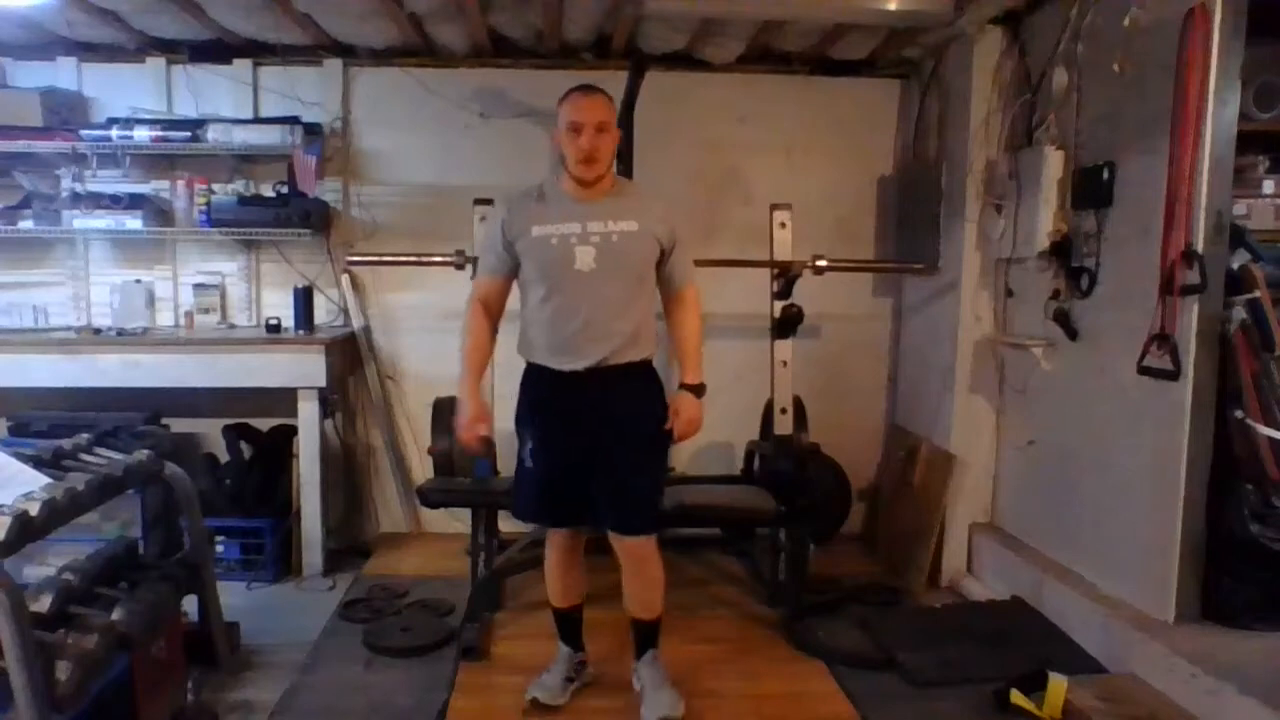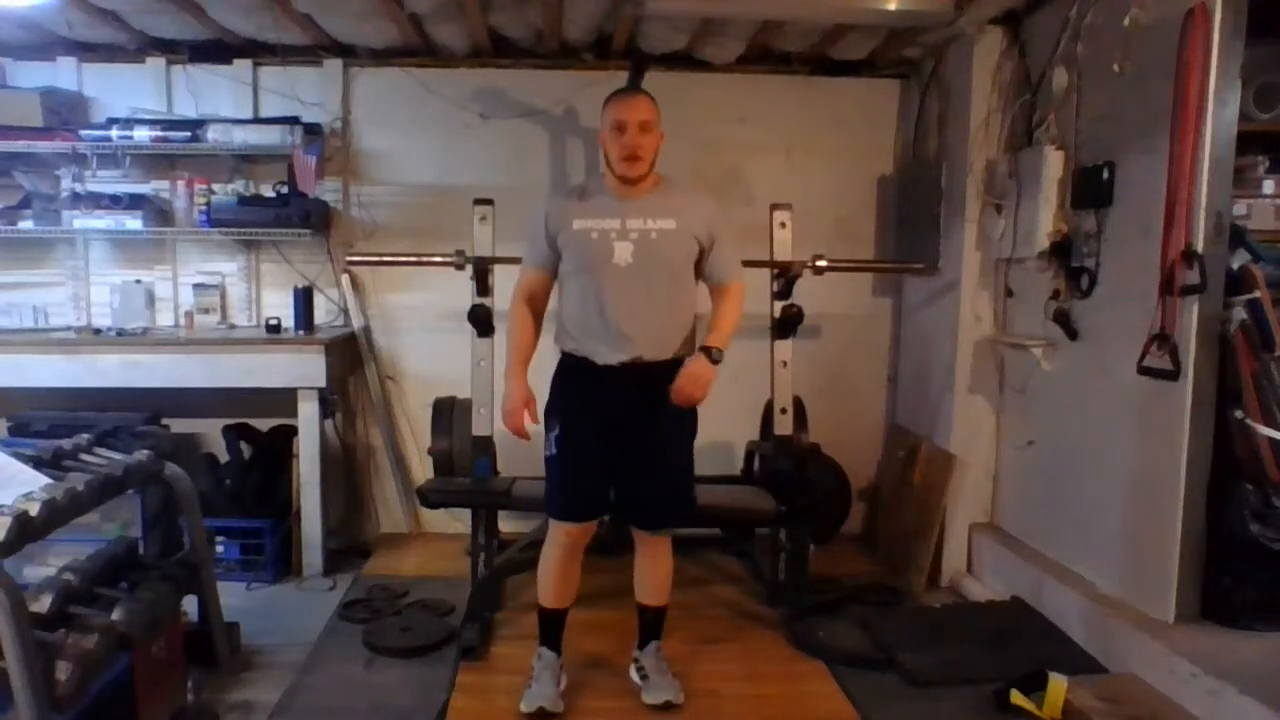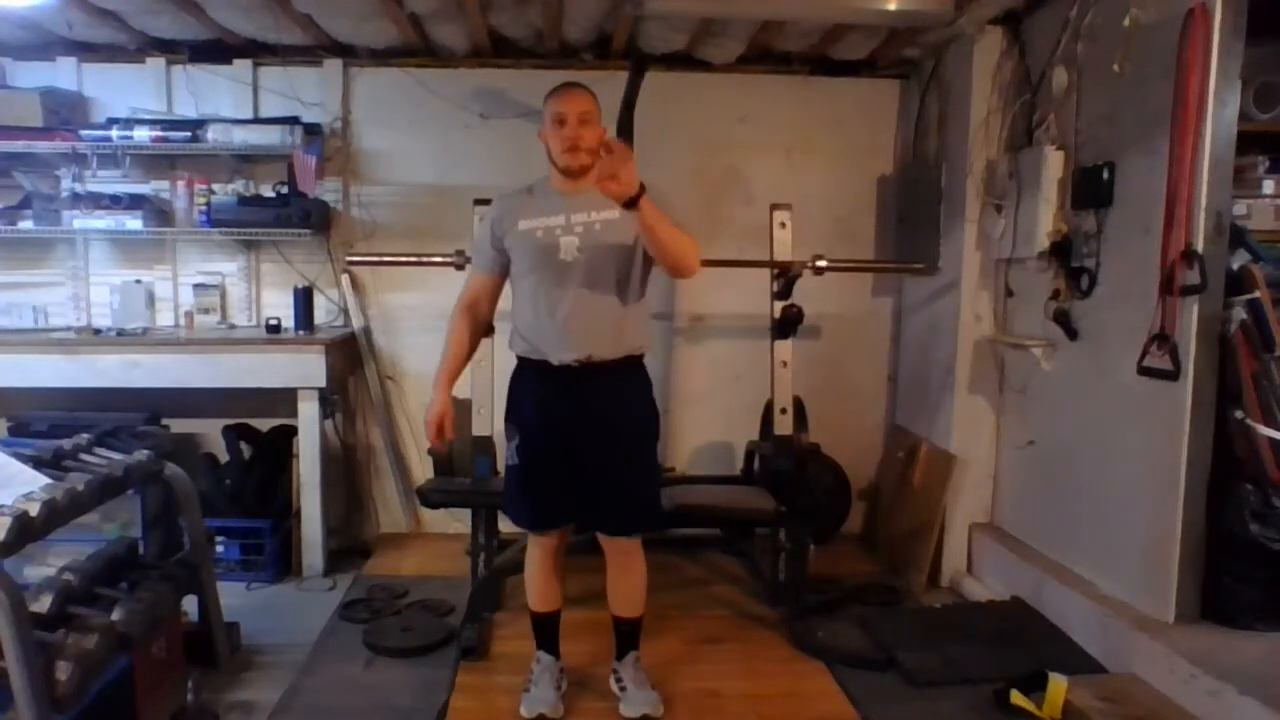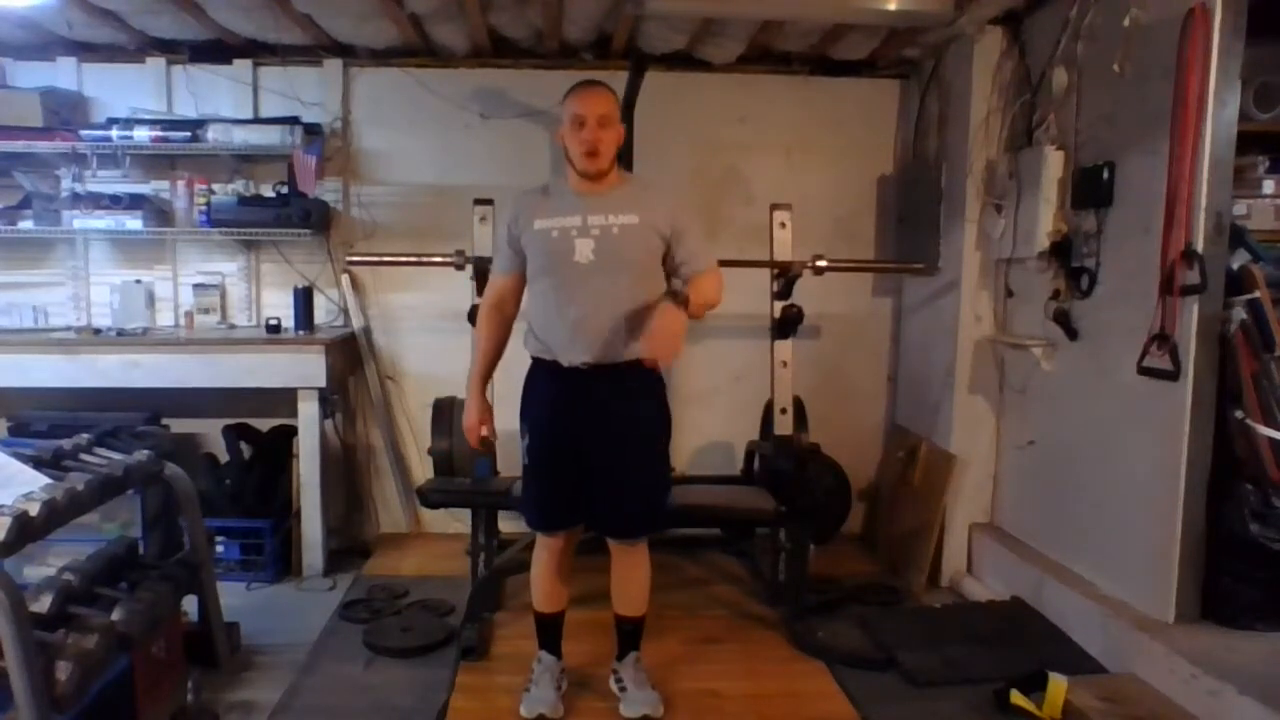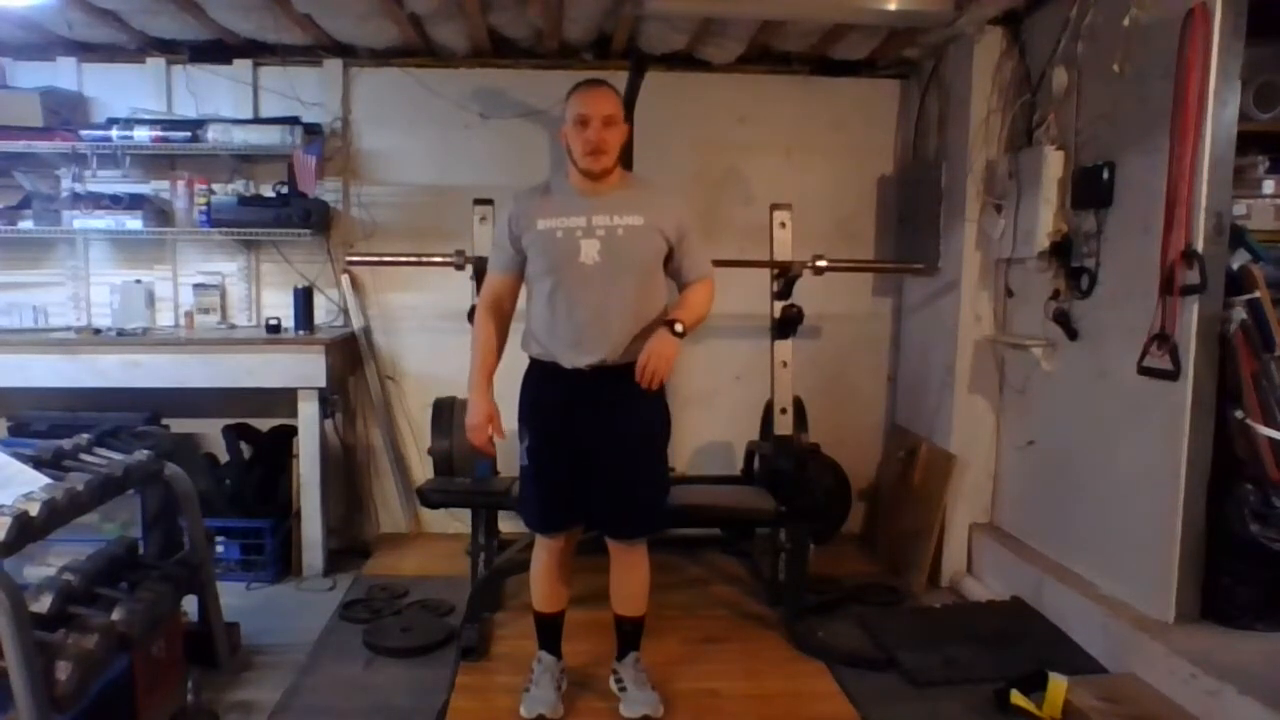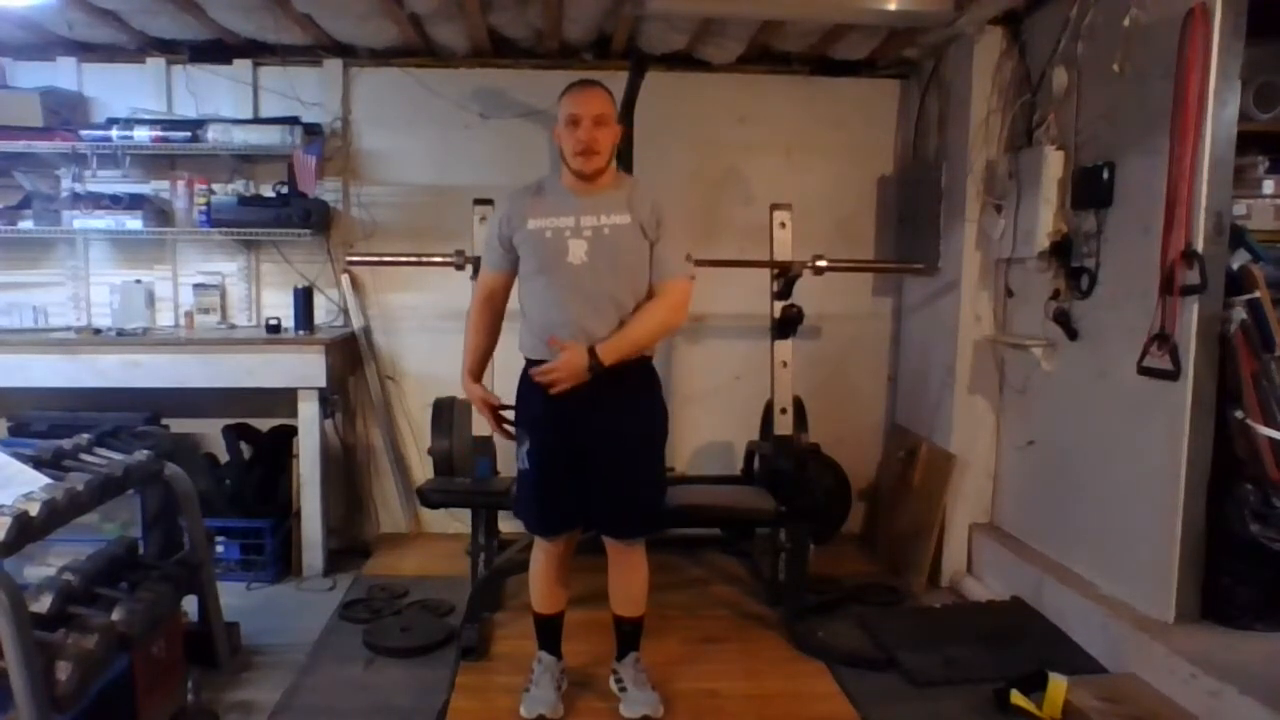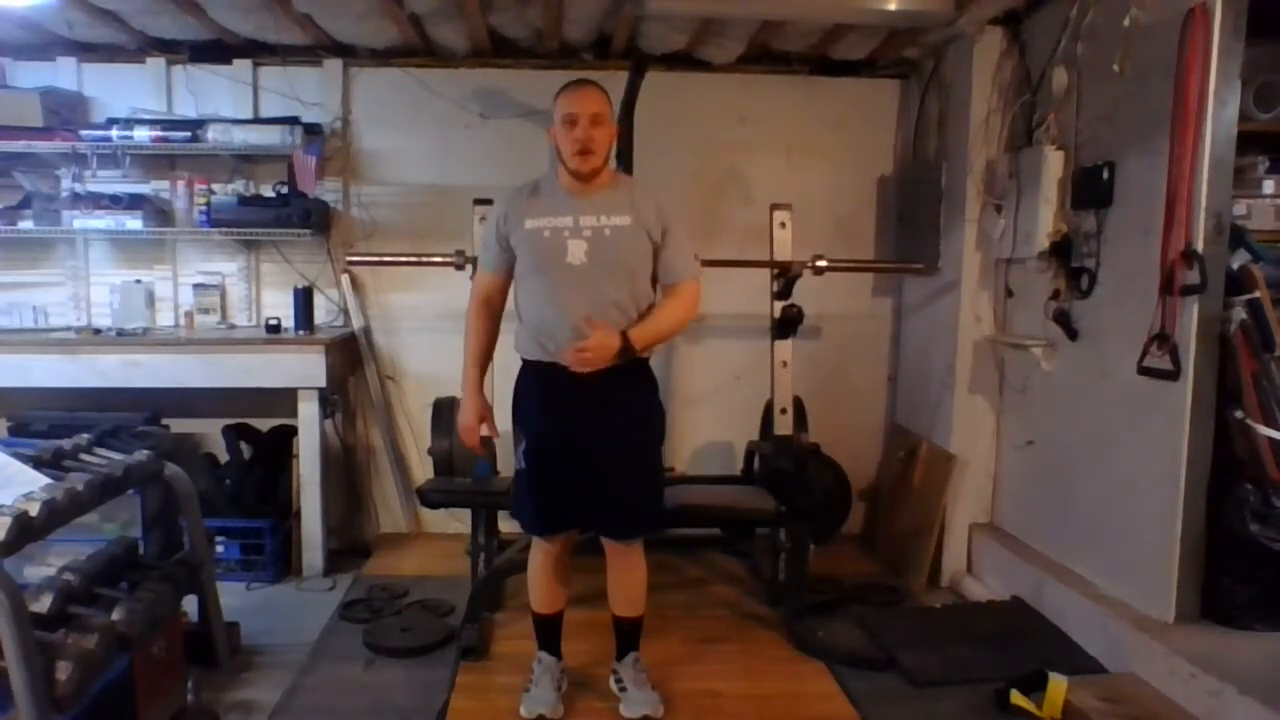
dt=0.7s
person 1, frame 1
left shoulder: (651, 215)
right shoulder: (521, 215)
left elbow: (683, 302)
right elbow: (483, 305)
left wrist: (691, 385)
right wrist: (470, 392)
left hip: (630, 389)
right hip: (551, 391)
left knee: (636, 541)
right knee: (562, 535)
left ankle: (648, 662)
right ankle: (571, 654)
person 1, frame 2
left shoulder: (693, 212)
right shoulder: (564, 211)
left elbow: (730, 290)
right elbow: (528, 298)
left wrist: (707, 354)
right wrist: (515, 377)
left hip: (661, 387)
right hip: (582, 384)
left knee: (653, 530)
right knee: (568, 529)
left ankle: (648, 653)
right ankle: (548, 659)
person 1, frame 3
left shoulder: (634, 204)
right shoulder: (510, 212)
left elbow: (686, 265)
right elbow: (474, 305)
left wrist: (634, 199)
right wrist: (443, 387)
left hip: (618, 385)
right hip: (539, 386)
left knee: (622, 537)
right knee: (545, 536)
left ankle: (627, 664)
right ankle: (547, 663)
person 1, frame 4
left shoulder: (655, 205)
right shoulder: (530, 210)
left elbow: (712, 284)
right elbow: (498, 305)
left wrist: (677, 304)
right wrist: (475, 390)
left hip: (632, 388)
right hip: (554, 387)
left knee: (629, 537)
right knee: (552, 536)
left ankle: (628, 663)
right ankle: (548, 663)
person 1, frame 5
left shoulder: (658, 208)
right shoulder: (529, 209)
left elbow: (700, 285)
right elbow: (493, 304)
left wrist: (672, 328)
right wrist: (479, 390)
left hip: (631, 391)
right hip: (551, 388)
left knee: (629, 537)
right knee: (552, 536)
left ankle: (628, 664)
right ankle: (548, 662)
person 1, frame 6
left shoulder: (647, 206)
right shoulder: (521, 208)
left elbow: (674, 301)
right elbow: (489, 295)
left wrist: (594, 357)
right wrist: (472, 375)
left hip: (627, 390)
right hip: (545, 390)
left knee: (627, 537)
right knee: (551, 537)
left ankle: (628, 664)
right ankle: (548, 663)
person 1, frame 7
left shoulder: (647, 207)
right shoulder: (517, 209)
left elbow: (685, 295)
right elbow: (485, 300)
left wrist: (623, 342)
right wrist: (471, 389)
left hip: (625, 389)
right hip: (544, 389)
left knee: (625, 537)
right knee: (549, 537)
left ankle: (628, 664)
right ankle: (548, 663)
